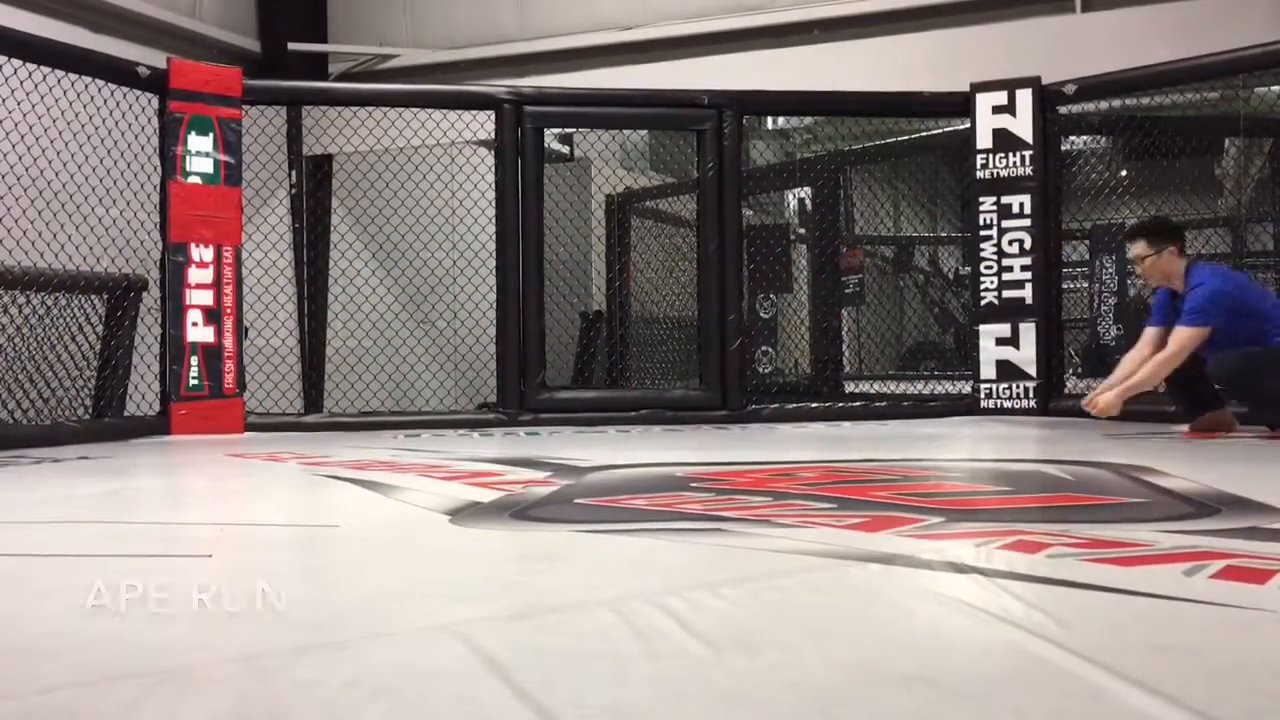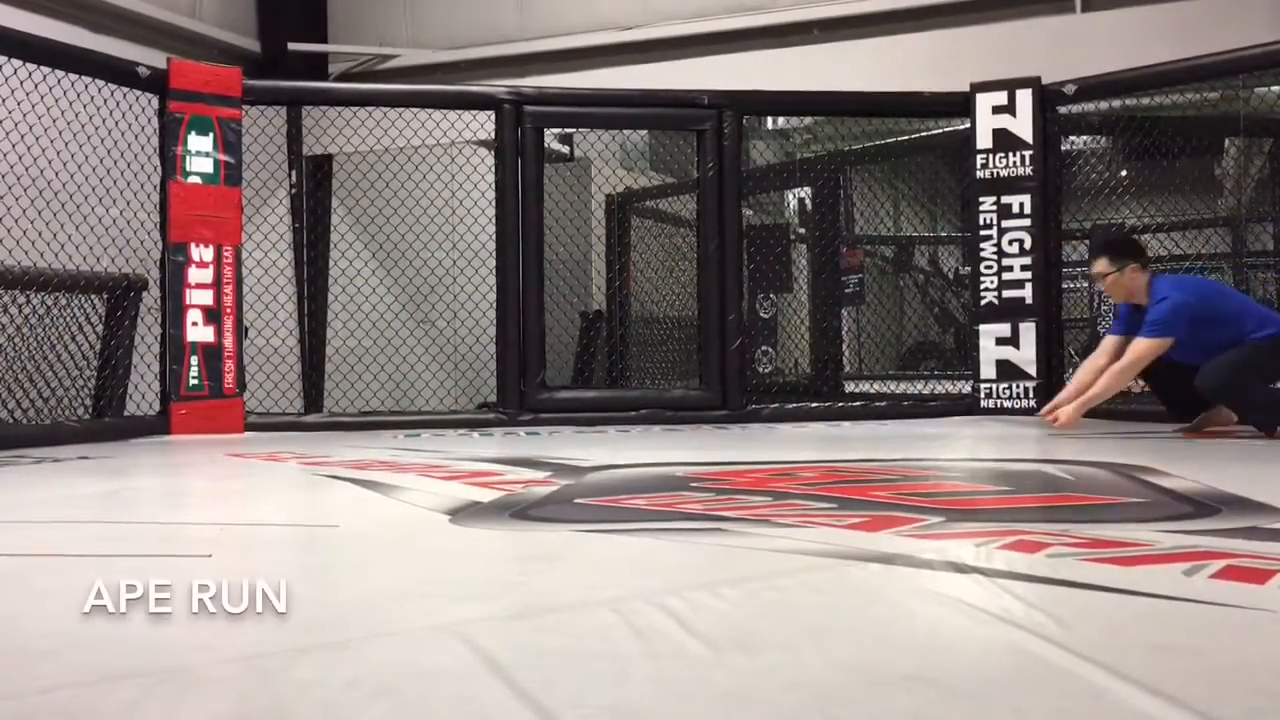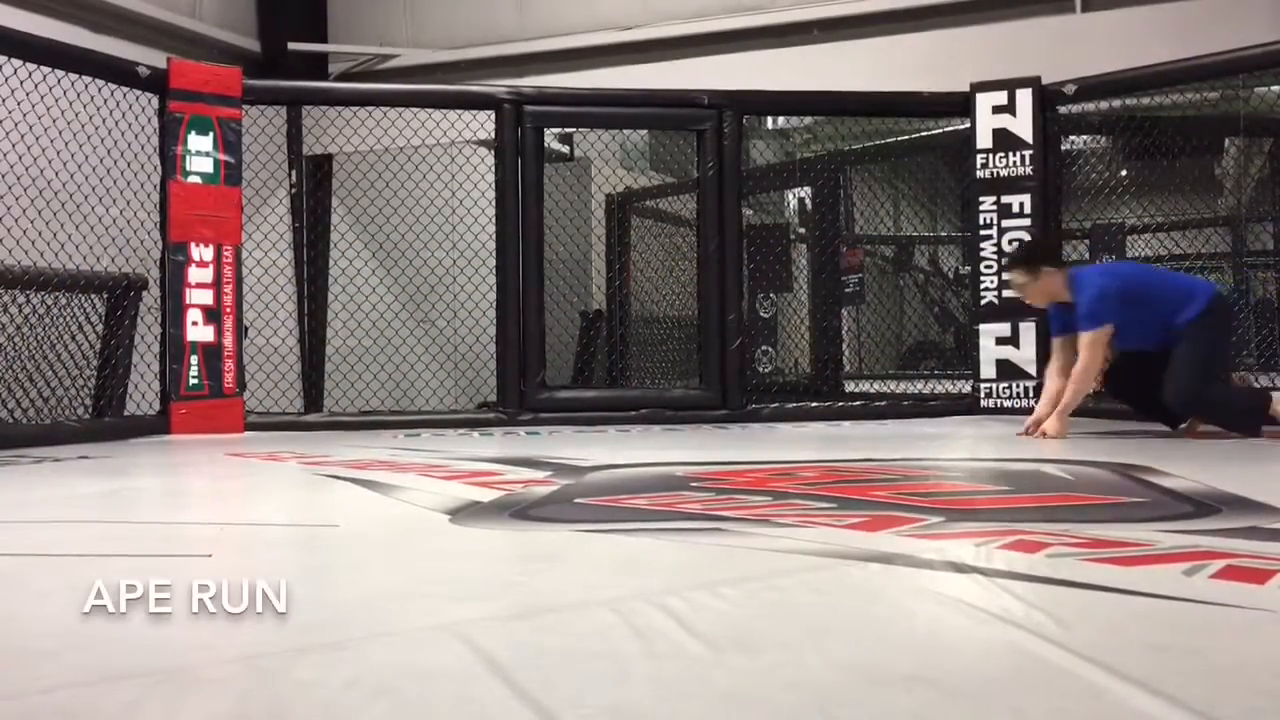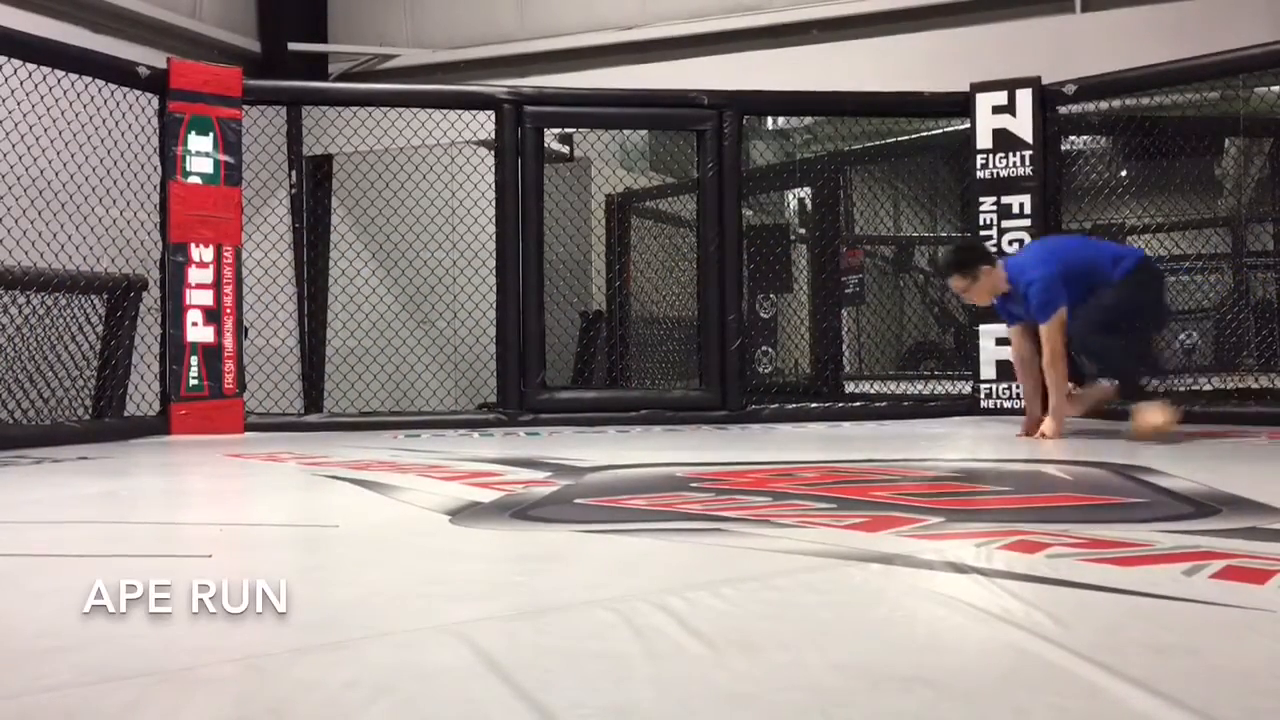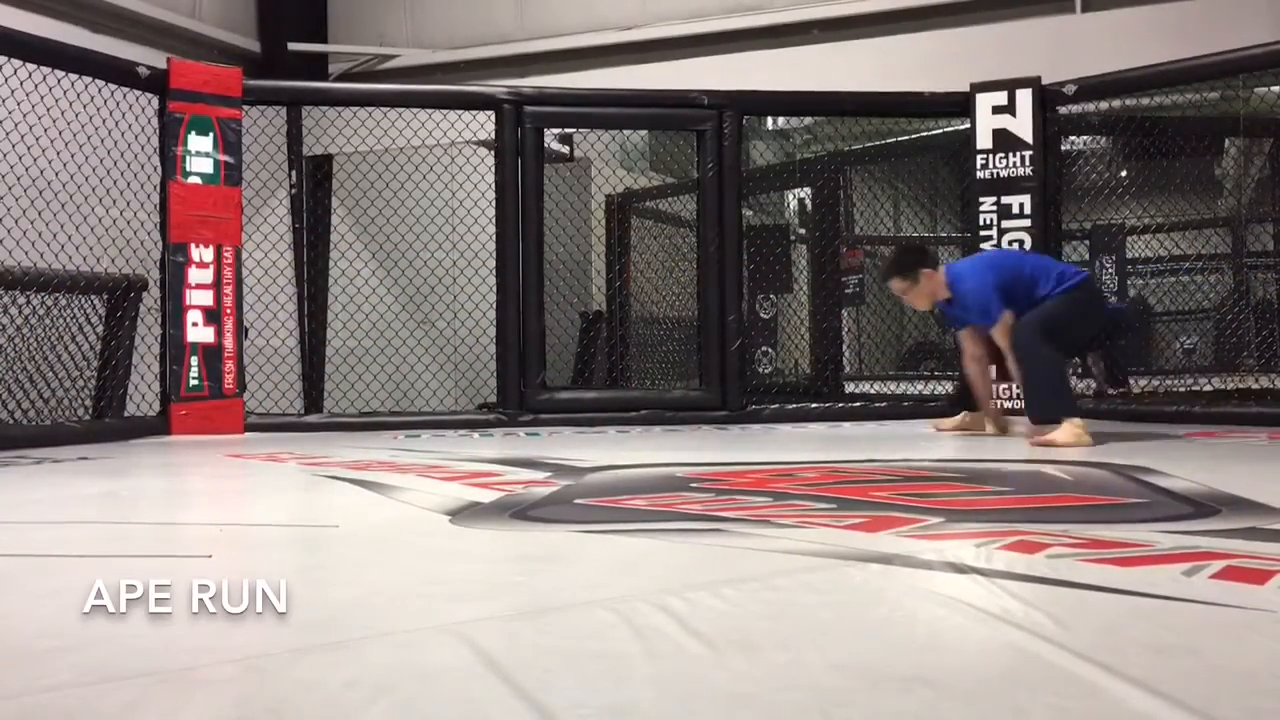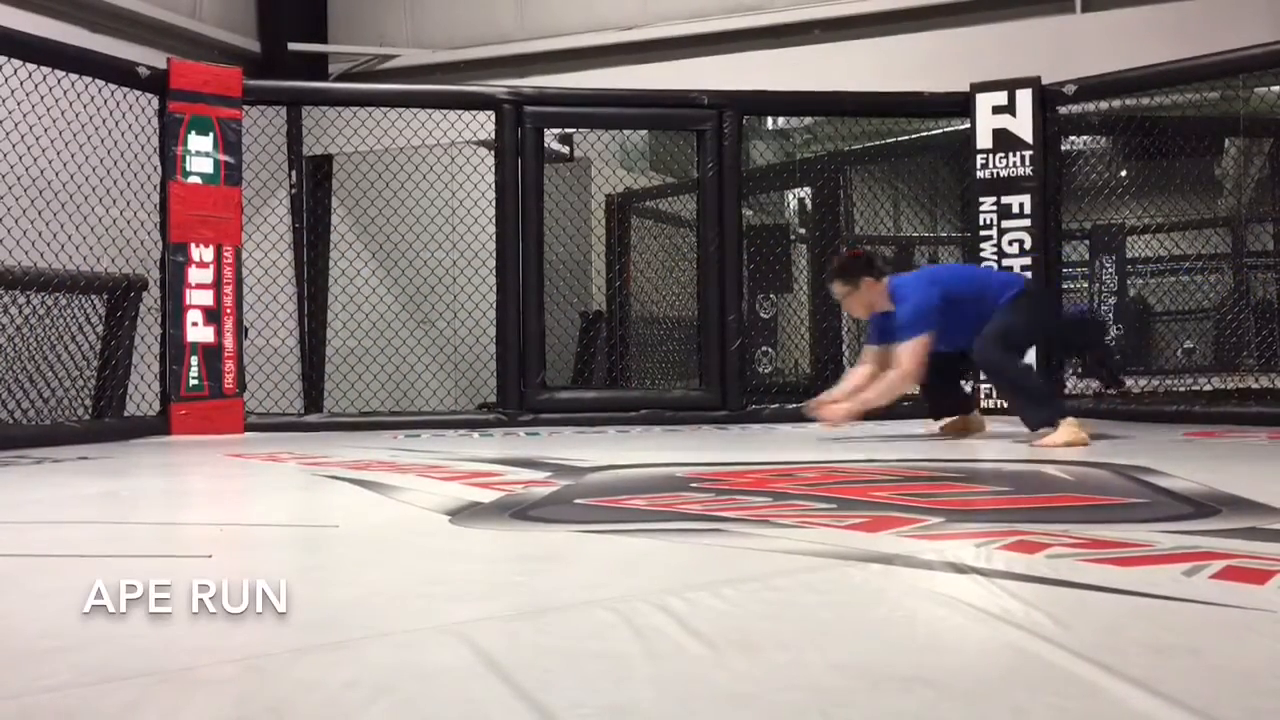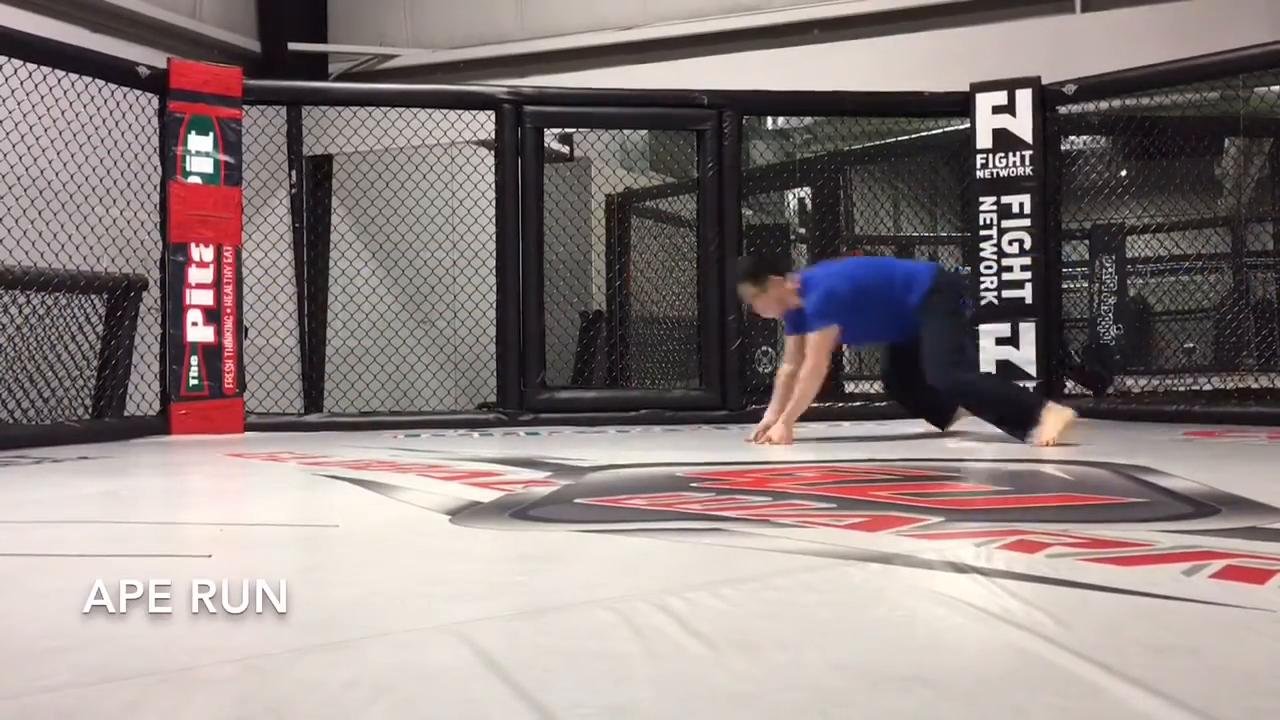
dt=0.2s
person 1, frame 1
left shoulder: (1209, 289)
left elbow: (1173, 355)
right elbow: (1143, 350)
left wrist: (1120, 394)
left knee: (1214, 366)
right ankle: (1215, 415)
person 1, frame 2
left shoulder: (1172, 301)
right shoulder: (1130, 307)
left elbow: (1128, 367)
right elbow: (1099, 358)
left wrist: (1078, 407)
right wrist: (1062, 400)
left knee: (1213, 381)
right ankle: (1210, 413)
person 1, frame 3
left shoulder: (1094, 291)
right shoulder: (1060, 303)
left elbow: (1088, 365)
right elbow: (1060, 365)
left wrist: (1059, 418)
right wrist: (1042, 412)
left hip: (1201, 314)
left knee: (1183, 394)
right knee: (1119, 383)
right ankle: (1192, 416)
person 1, frame 4
left shoulder: (1035, 280)
right shoulder: (1004, 292)
left elbow: (1054, 353)
right elbow: (1023, 354)
left wrist: (1055, 417)
right wrist: (1034, 413)
left hip: (1135, 278)
right hip: (1101, 290)
left knee: (1085, 334)
person 1, frame 5
left shoulder: (974, 286)
right shoulder: (947, 293)
left elbow: (1012, 350)
right elbow: (973, 356)
right wrist: (984, 409)
left hip: (1076, 296)
left knee: (1025, 337)
right knee: (971, 347)
left ankle: (1070, 425)
right ankle: (975, 416)
person 1, frame 6
left shoulder: (915, 301)
right shoulder: (880, 309)
left elbow: (908, 375)
right elbow: (868, 367)
left wrist: (851, 407)
right wrist: (835, 400)
left hip: (1019, 303)
right hip: (984, 316)
left knee: (987, 353)
right knee: (936, 369)
left ankle: (1064, 425)
right ankle: (965, 417)
person 1, frame 7
left shoulder: (820, 295)
right shoulder: (795, 304)
left elbow: (814, 369)
right elbow: (790, 366)
left wrist: (786, 424)
right wrist: (772, 416)
left hip: (934, 293)
right hip: (911, 312)
left knee: (946, 373)
right knee: (897, 383)
left ankle: (1045, 414)
right ankle: (953, 416)
